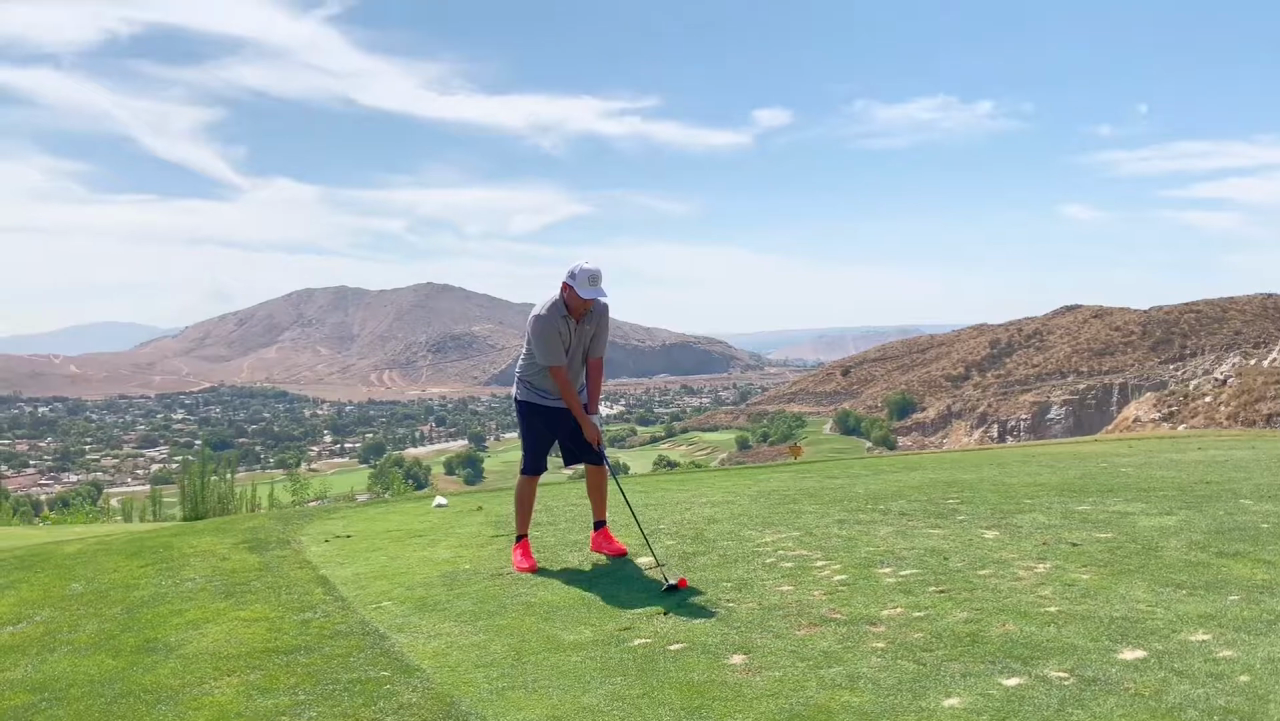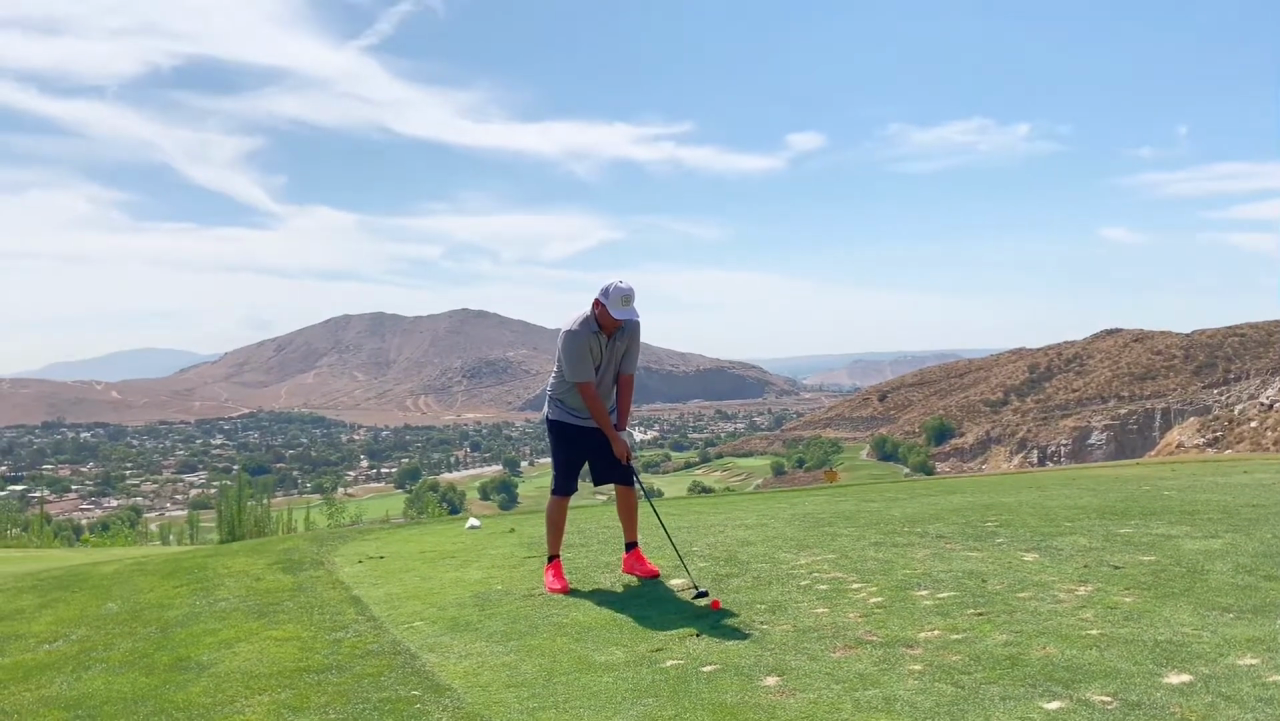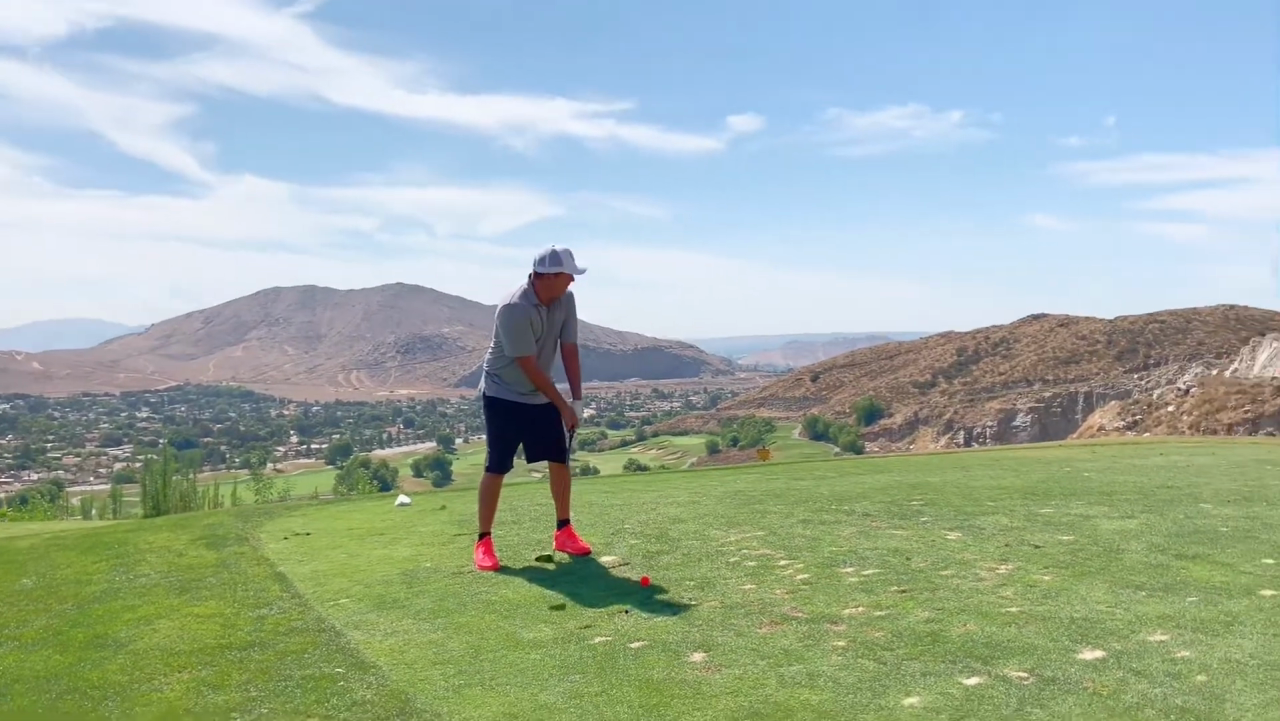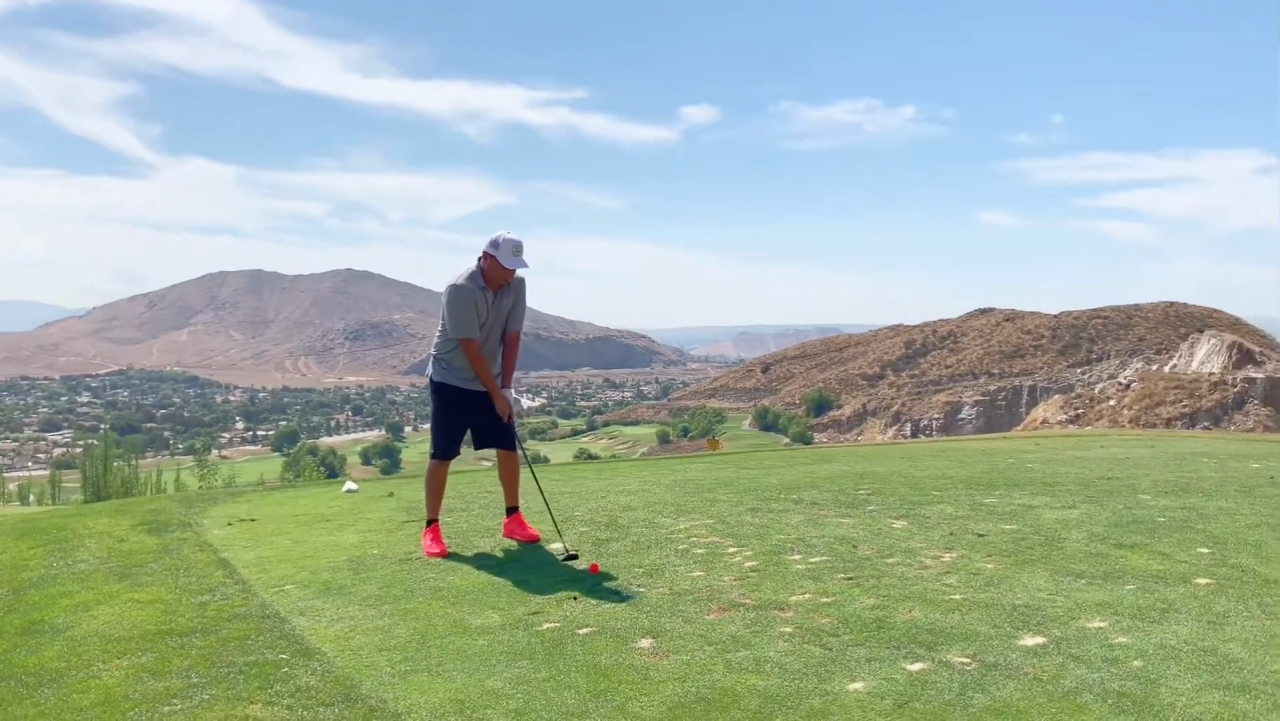
dt=0.7s
person 1, frame 1
left shoulder: (599, 311)
right shoulder: (543, 318)
left elbow: (595, 364)
right elbow: (559, 376)
left wrist: (593, 413)
right wrist: (584, 422)
left hip: (575, 397)
right hip: (536, 398)
left knee: (596, 461)
right knee: (532, 470)
left ankle: (600, 532)
right ankle: (521, 543)
person 1, frame 2
left shoulder: (631, 327)
right shoulder: (574, 334)
left elbow: (625, 381)
right elbow: (588, 392)
left wrist: (622, 429)
right wrist: (613, 437)
left hip: (606, 417)
right hip: (567, 418)
left knee: (626, 482)
right knee: (562, 490)
left ankle: (632, 553)
right ankle: (553, 564)
person 1, frame 3
left shoulder: (566, 300)
right shoulder: (514, 309)
left elbow: (569, 349)
right elbow: (530, 367)
left wrist: (577, 399)
right wrist: (563, 406)
left hip: (541, 395)
right hip: (503, 395)
left knee: (560, 459)
right knee: (497, 467)
left ankle: (564, 530)
right ankle: (483, 541)
person 1, frame 4
left shoulder: (517, 285)
right shoulder: (459, 290)
left elbow: (511, 338)
right elbow: (471, 349)
left wrist: (506, 388)
right wrist: (495, 394)
left hip: (491, 381)
right hip: (451, 381)
left knee: (508, 447)
right knee: (442, 454)
left ankle: (513, 518)
right ankle: (431, 528)
